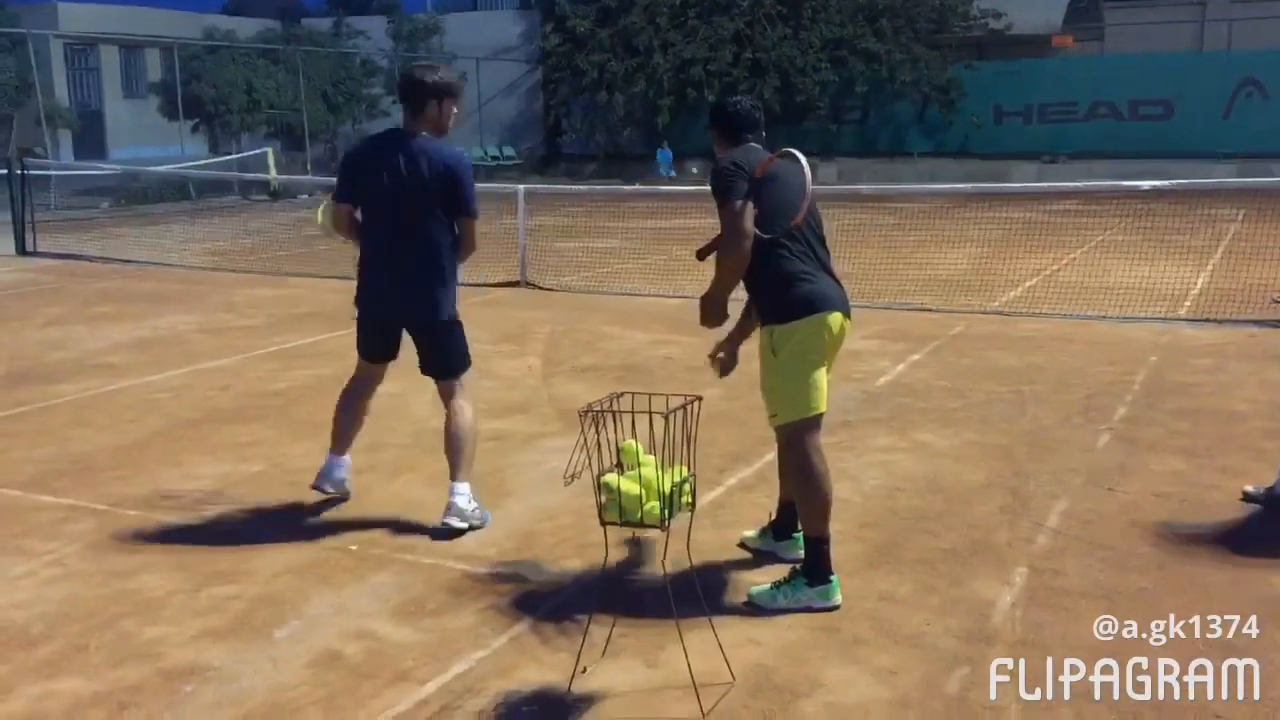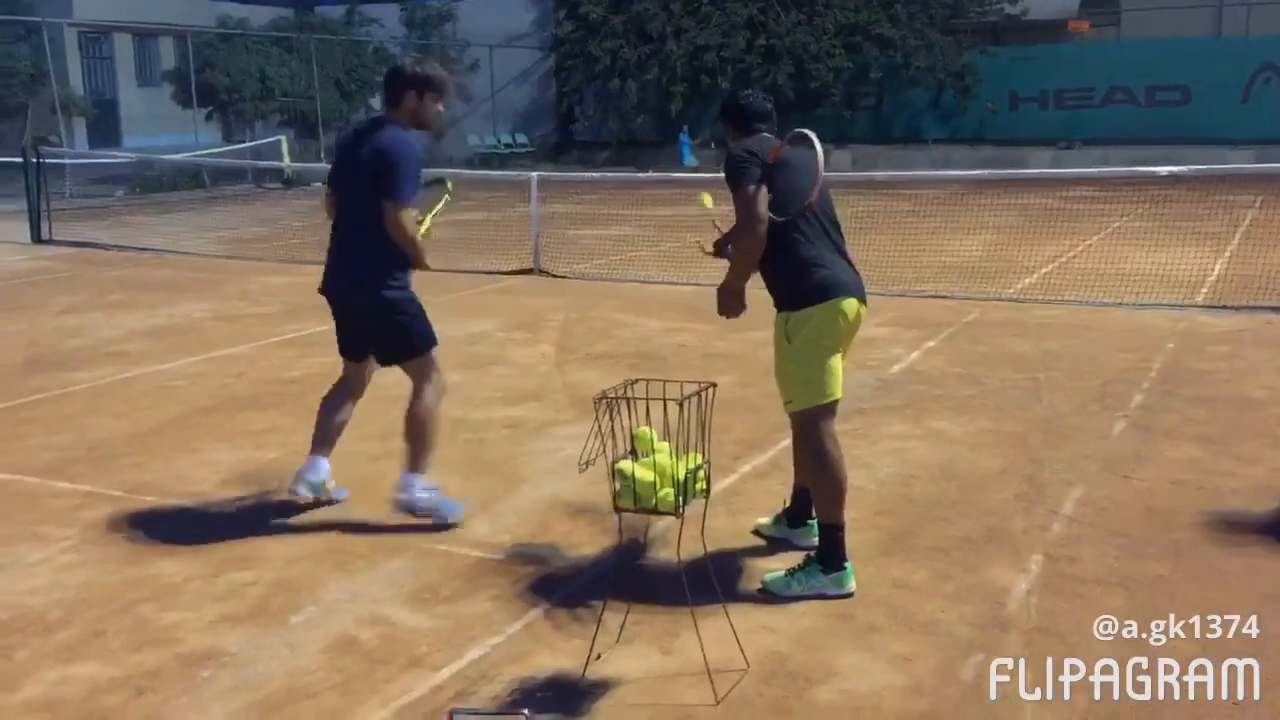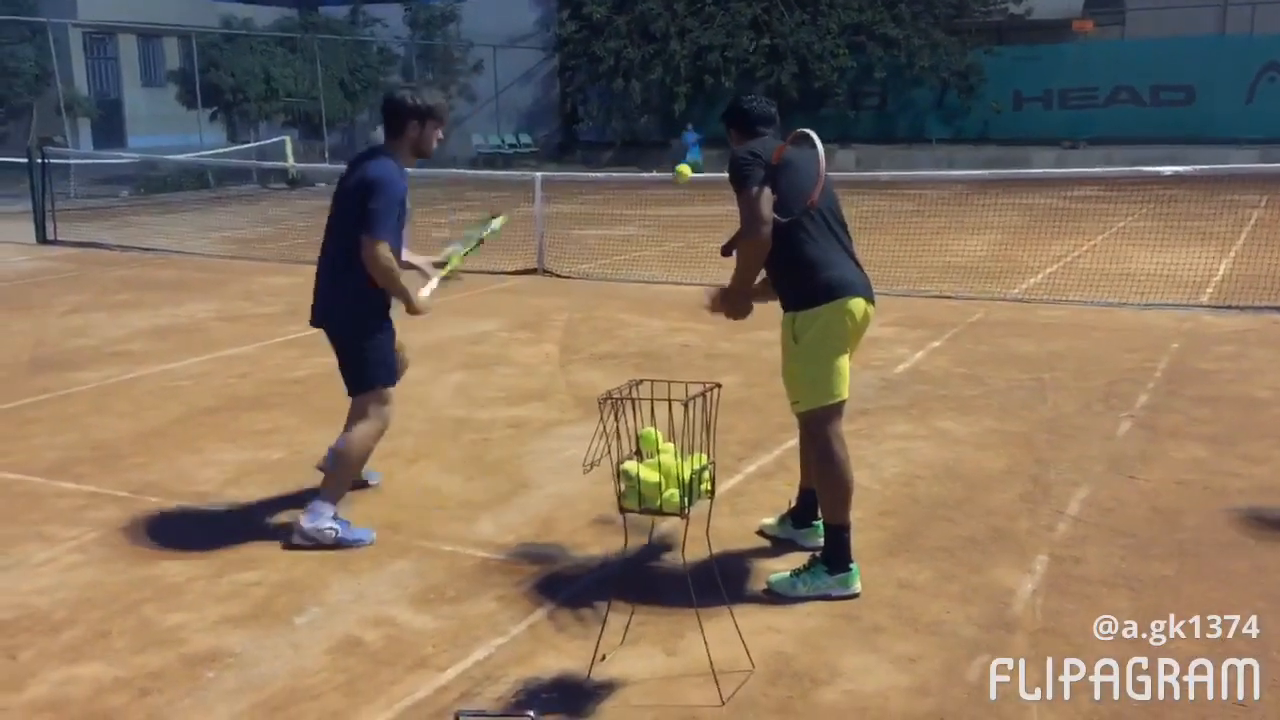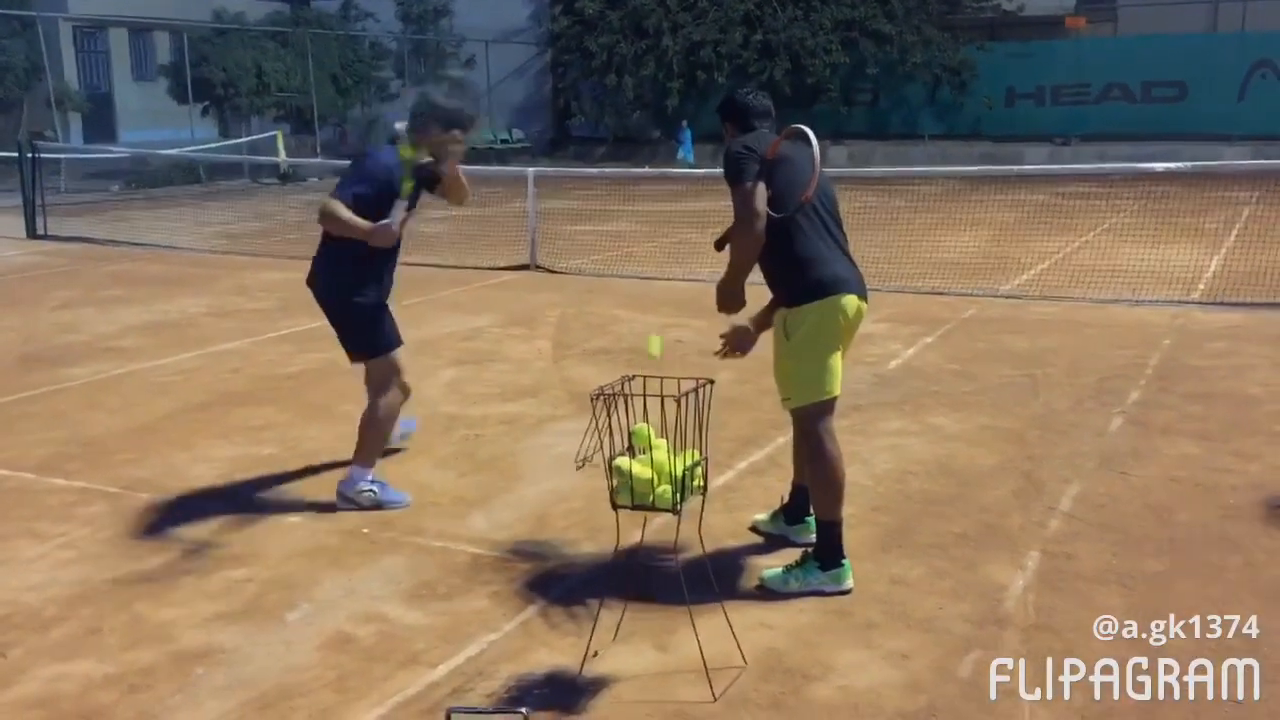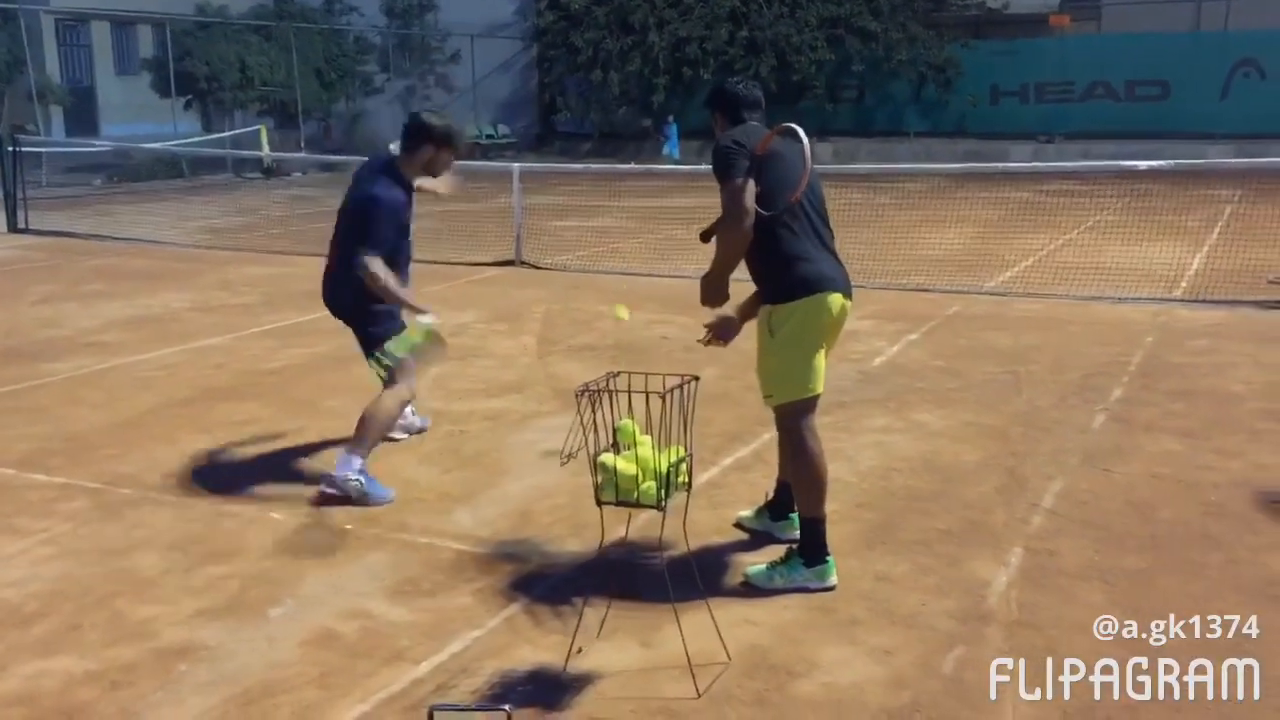
dt=0.3s
person 1, frame 1
left shoulder: (730, 167)
right shoulder: (785, 169)
left elbow: (740, 241)
left wrist: (714, 298)
right wrist: (735, 339)
left hip: (798, 314)
right hip: (827, 306)
left knee: (801, 435)
right knee: (790, 427)
left ankle: (818, 577)
right ankle: (785, 530)
person 1, frame 2
left shoulder: (744, 155)
right shoulder: (796, 156)
left elbow: (756, 225)
left wrist: (732, 286)
right wrist: (737, 254)
left hip: (813, 300)
right hip: (843, 292)
left knee: (816, 422)
right knee: (806, 414)
left ankle: (832, 563)
right ankle: (799, 517)
person 1, frame 3
left shoulder: (749, 157)
right shoulder: (801, 159)
left elbow: (760, 227)
left wrist: (738, 288)
right wrist: (748, 295)
left hip: (823, 302)
right hip: (851, 293)
left knee: (823, 424)
right knee: (812, 415)
left ankle: (838, 565)
right ankle: (806, 517)
person 1, frame 4
left shoulder: (743, 151)
right shoulder: (798, 155)
left elbow: (753, 223)
left wrist: (730, 284)
right wrist: (755, 328)
left hip: (817, 299)
right hip: (845, 290)
left knee: (815, 420)
right knee: (806, 412)
left ankle: (829, 561)
right ankle: (797, 513)
person 1, frame 5
left shoulder: (732, 145)
right shoulder: (787, 149)
left elbow: (741, 218)
left wrist: (715, 278)
right wrist: (739, 317)
left hip: (800, 296)
right hip: (830, 288)
left knee: (796, 417)
right knee: (790, 410)
left ankle: (814, 558)
right ankle: (781, 511)
person 2, frame 1
left shoulder: (361, 154)
right shoulder: (451, 161)
left elbow: (341, 222)
right elbow: (467, 241)
left hip: (376, 292)
right hip: (431, 297)
left knee: (365, 375)
right knee: (455, 396)
left ankle: (336, 467)
right ankle: (460, 501)
person 2, frame 2
left shoulder: (355, 139)
right shoulder: (403, 146)
left elbow: (333, 205)
right elbow: (397, 221)
right wrist: (418, 255)
left hip: (341, 280)
right hip: (381, 285)
left knee: (355, 377)
right knee: (429, 381)
left ankle: (314, 473)
right ankle: (415, 486)
person 2, frame 3
left shoulder: (374, 171)
right shoulder: (386, 180)
right elbow: (375, 256)
left wrist: (417, 262)
right wrist: (410, 296)
left hip: (350, 305)
right hip: (354, 310)
left knee: (392, 366)
right knee: (376, 411)
left ankle: (340, 463)
right ankle: (319, 517)
person 2, frame 4
left shoulder: (415, 164)
right shoulder: (381, 163)
left elbow: (457, 195)
right elbow: (328, 211)
left wrist: (450, 162)
right wrist: (371, 233)
left hip: (364, 283)
right hip: (347, 285)
left knee: (382, 361)
right knee: (395, 384)
left ankle: (386, 428)
right ankle: (358, 481)
person 2, frame 5
left shoulder: (380, 168)
right shoulder: (386, 201)
right elbow: (370, 267)
left wrist: (432, 185)
right wrist: (413, 306)
left hip: (345, 290)
right hip: (362, 298)
left knee: (390, 351)
right knee: (402, 381)
left ankle: (399, 417)
right ankle: (347, 470)
